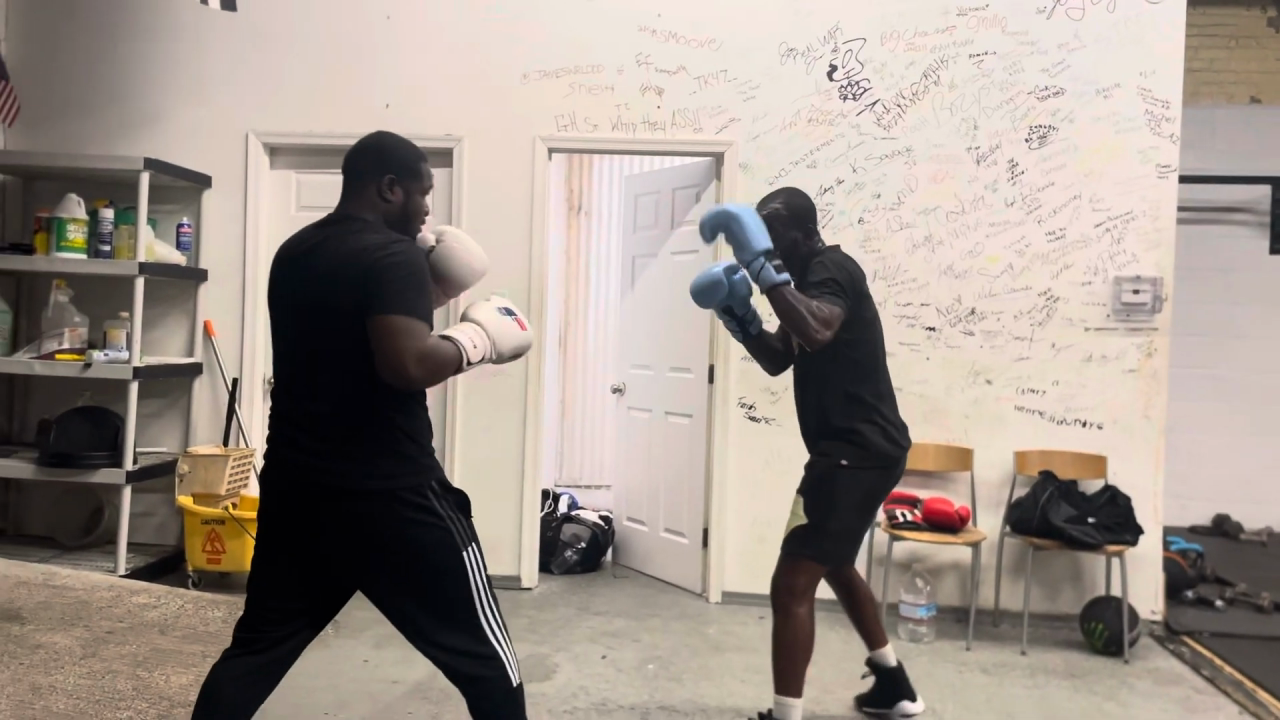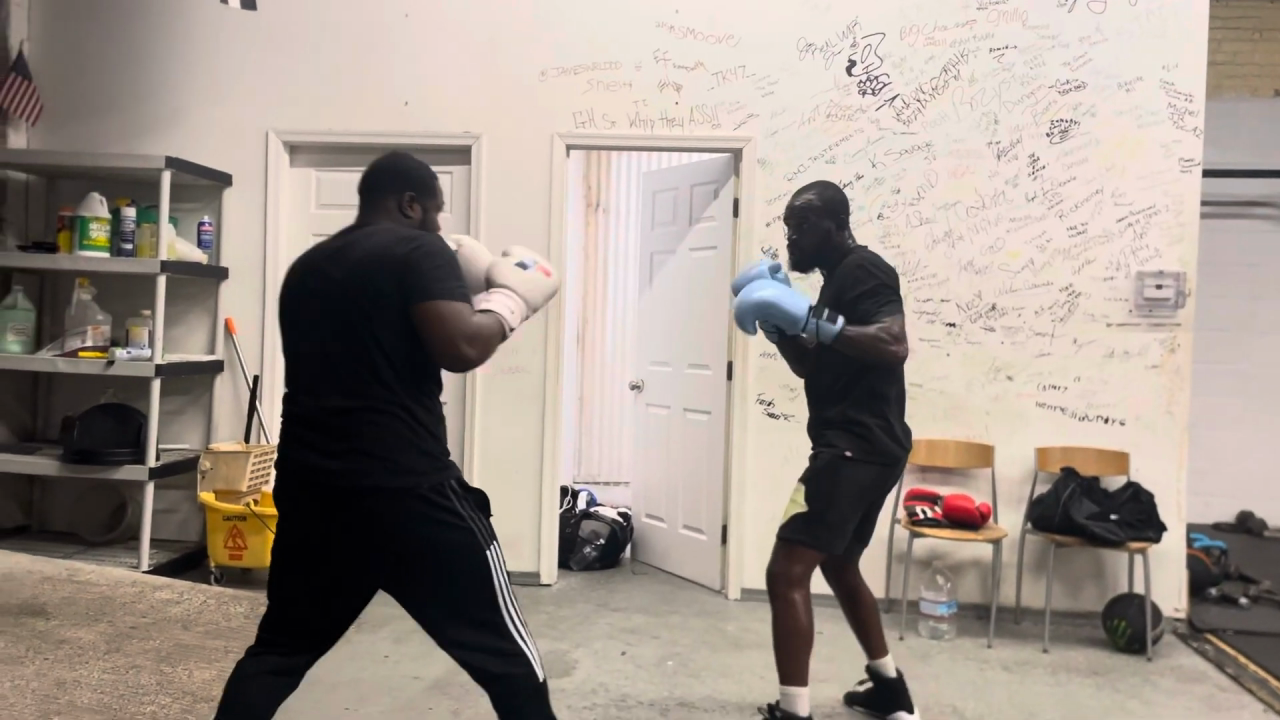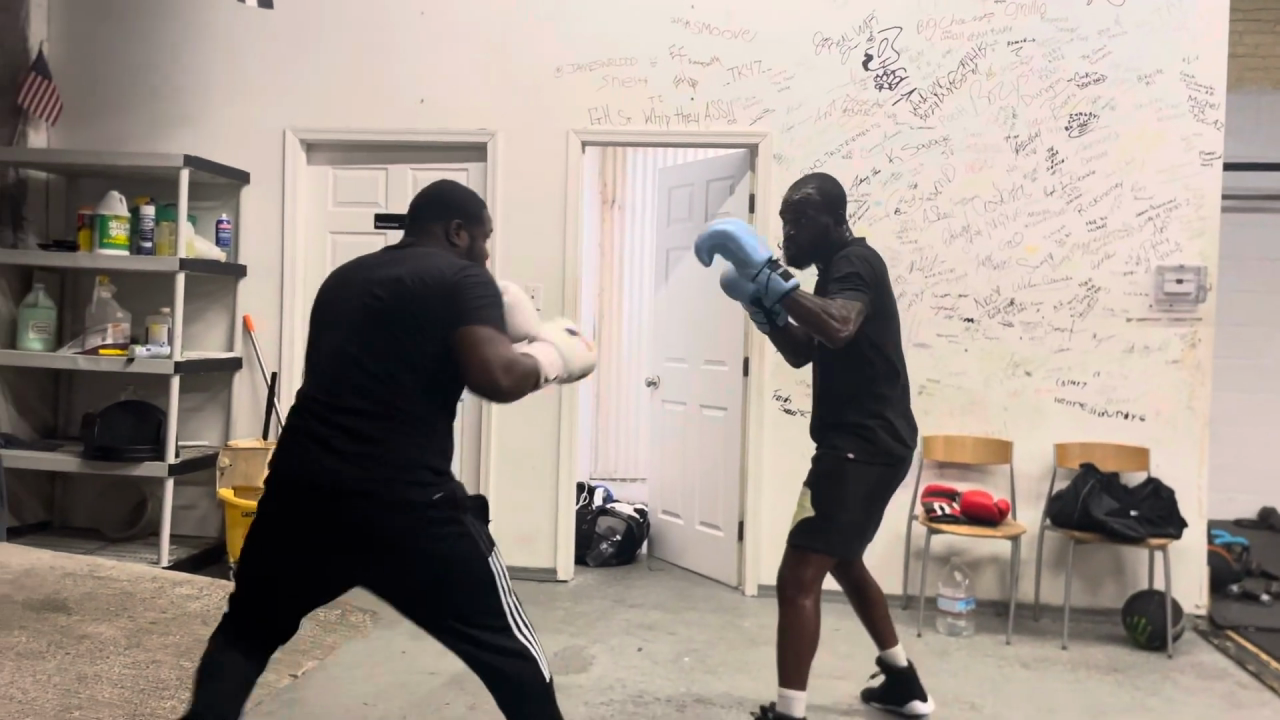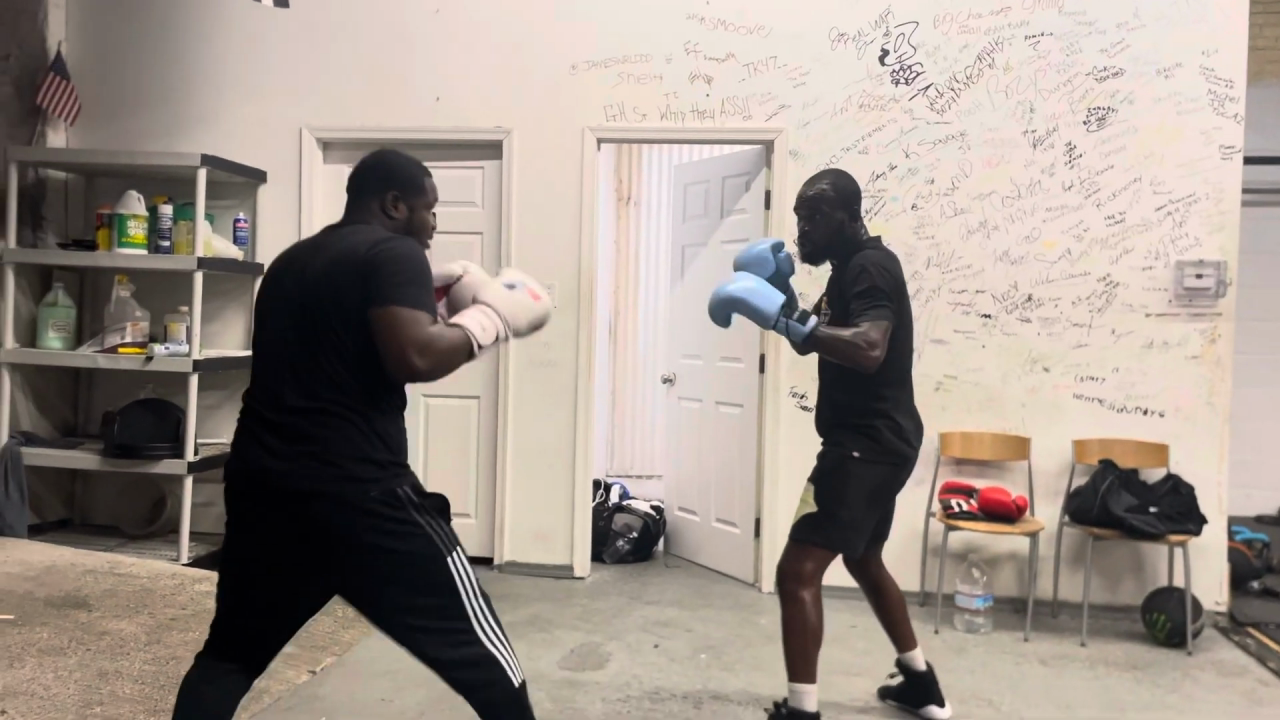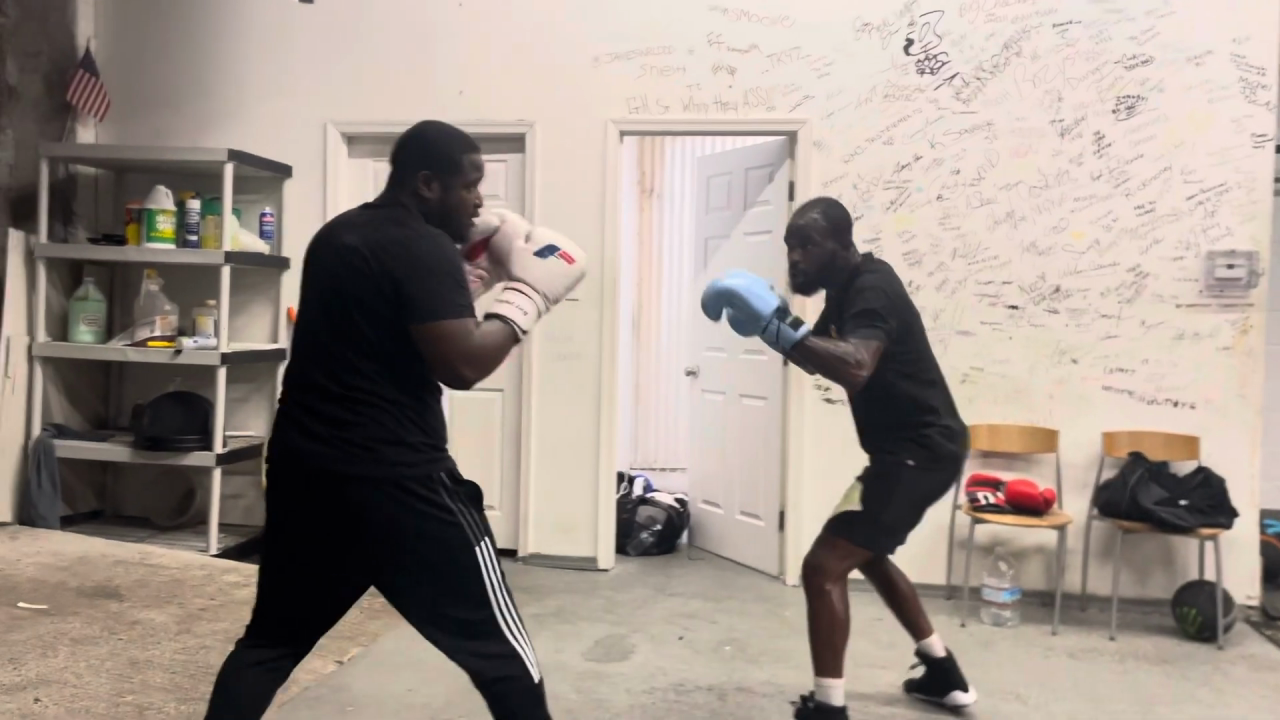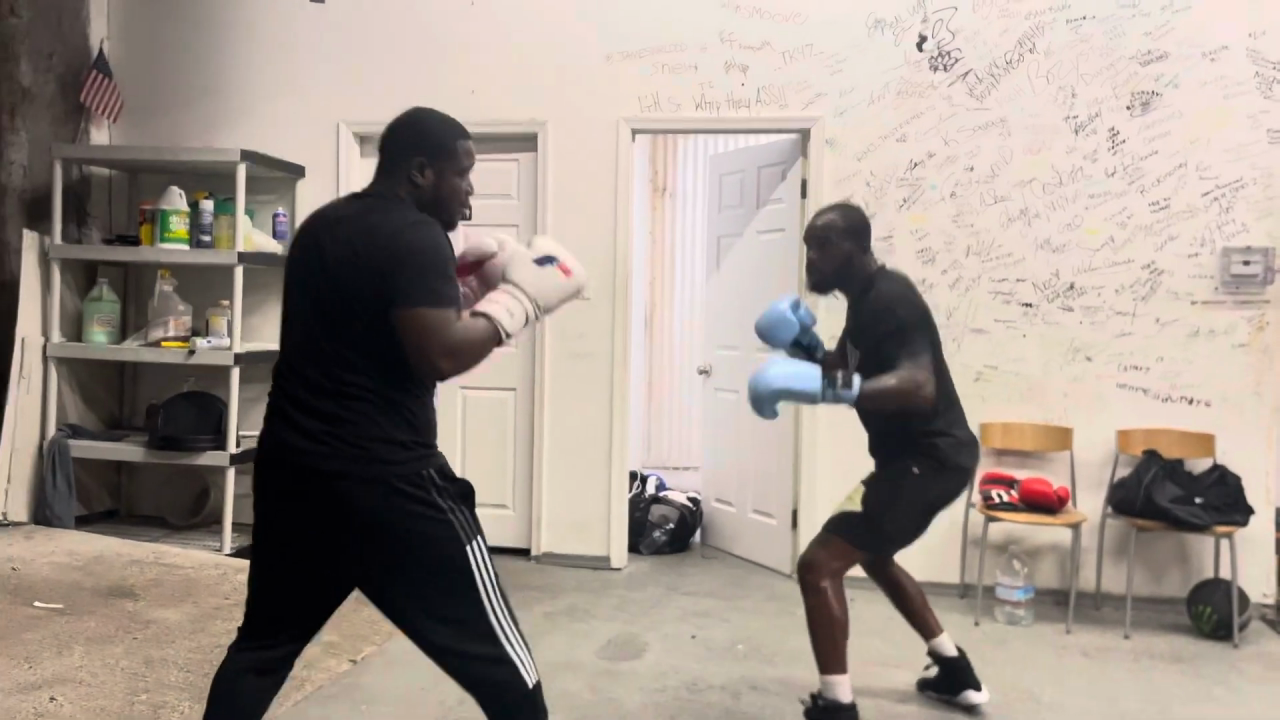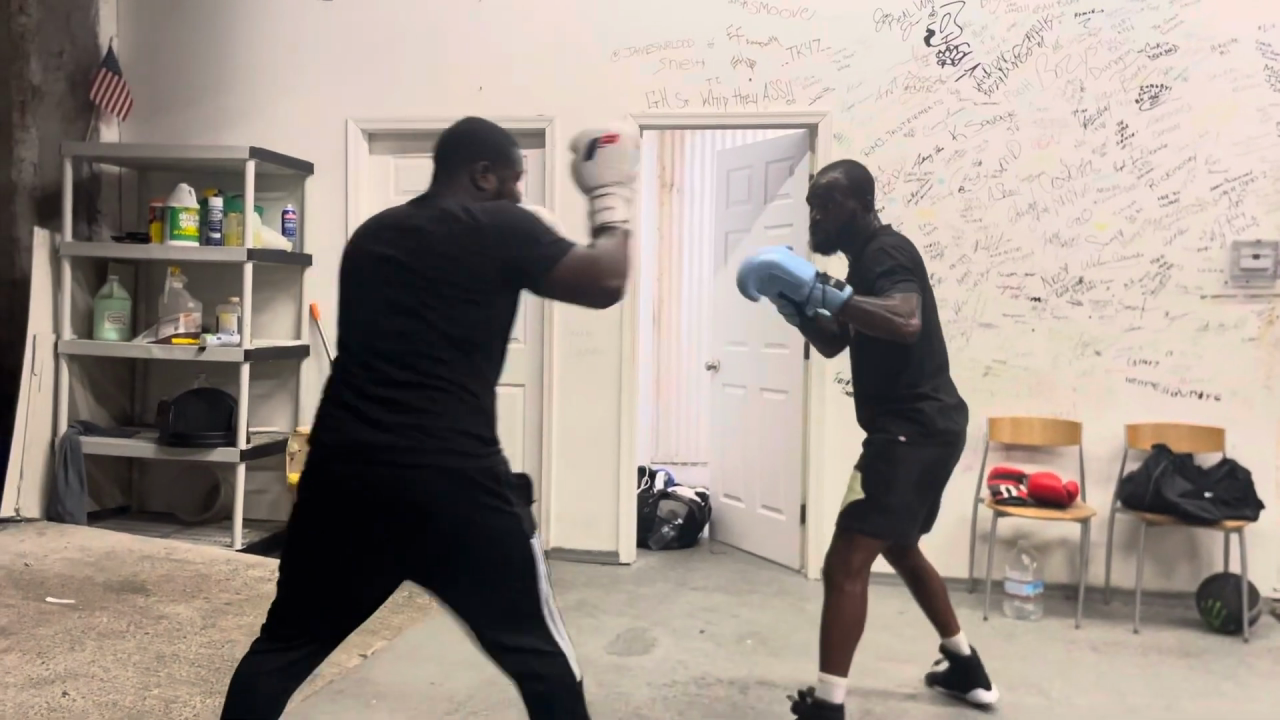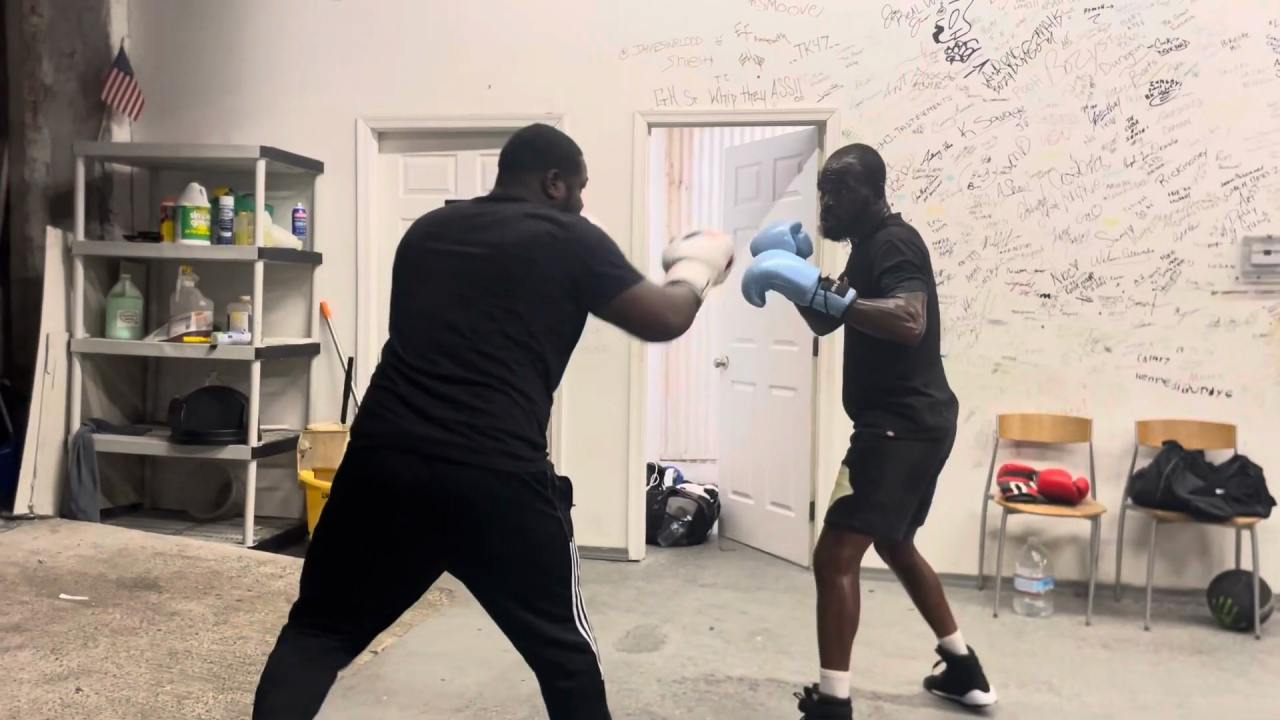
dt=0.3s
person 1, frame 1
left shoulder: (294, 253)
right shoulder: (390, 255)
right elbow: (408, 366)
left wrist: (425, 294)
right wrist: (479, 336)
left hip: (296, 486)
right hip: (391, 492)
left knee: (258, 647)
right knee: (482, 657)
person 1, frame 2
left shoulder: (306, 268)
right shoulder: (418, 252)
right elbow: (461, 348)
right wrist: (511, 297)
left hip: (309, 485)
right hip: (406, 488)
left knee: (281, 647)
right knee: (505, 654)
person 1, frame 3
left shoulder: (344, 278)
right shoulder: (461, 279)
right elbow: (495, 378)
right wrist: (554, 356)
left hip: (304, 486)
right hip: (408, 501)
left knee: (245, 635)
right knee: (510, 654)
person 1, frame 4
left shoulder: (289, 263)
right shoulder: (391, 254)
right elbow: (413, 358)
left wrist: (427, 311)
right wrist: (489, 317)
left hip: (261, 485)
right hip: (362, 495)
left knee: (232, 649)
right knee: (478, 655)
person 1, frame 5
left shoulder: (336, 235)
right shoulder: (424, 249)
right elbow: (460, 364)
left wrist: (461, 284)
right wrist: (528, 292)
left hip: (303, 471)
right hip: (396, 481)
left knee: (271, 640)
right knee: (498, 652)
person 1, frame 6
left shoulder: (321, 225)
right shoulder: (413, 237)
right elbow: (439, 355)
left wrist: (454, 284)
right wrist: (520, 296)
left hip: (292, 468)
right hip: (388, 479)
left knee: (263, 643)
right knee: (495, 658)
person 1, frame 7
left shoulder: (372, 235)
right shoulder: (493, 226)
right elbow: (604, 283)
right wrist: (613, 195)
left hip: (342, 465)
right hip: (450, 473)
left knee: (288, 642)
right knee: (539, 652)
person 1, frame 8
left shoulder: (426, 231)
right shoulder: (569, 239)
right elbow: (660, 320)
right wrist: (700, 261)
left hip: (384, 459)
right hip: (497, 475)
left knee: (316, 636)
right knee: (563, 647)
person 2, frame 1
left shoulder: (833, 271)
right shoulder: (816, 276)
left elbow: (814, 332)
right elbow: (777, 358)
left wrist: (761, 266)
right wrist: (737, 313)
left hip: (853, 453)
right hip: (868, 450)
left knee: (792, 585)
right knee: (837, 566)
person 2, frame 2
left shoulder: (865, 270)
right shoulder: (838, 277)
left elbow: (893, 347)
right elbow: (808, 365)
left wrist: (816, 318)
right wrist: (777, 320)
left hip: (857, 447)
right hip: (862, 447)
left knee: (787, 571)
right knee: (838, 564)
person 2, frame 3
left shoulder: (855, 263)
right shoulder: (839, 267)
left elbow: (837, 327)
right elbow: (803, 352)
left wrist: (768, 276)
right wrist: (762, 307)
left hip: (860, 446)
right hip: (873, 443)
left knee: (798, 577)
right knee: (844, 560)
person 2, frame 4
left shoulder: (871, 266)
right shoulder: (852, 266)
left elbow: (868, 351)
right elbow: (811, 341)
left wrist: (783, 315)
right wrist: (779, 291)
left hip: (865, 444)
right hip: (881, 442)
left knee: (797, 571)
right knee: (864, 559)
person 2, frame 5
left shoulder: (872, 288)
right shoulder: (848, 285)
left elbow: (854, 369)
right elbow: (819, 359)
left wrist: (777, 324)
right wrist: (769, 321)
left hip: (919, 450)
right hip: (915, 446)
left knee: (824, 567)
right knee: (869, 554)
right ankle: (944, 673)
person 2, frame 6
left shoulder: (889, 298)
right shoulder: (865, 299)
left elbow: (919, 387)
right elbow: (846, 372)
left wrist: (825, 383)
right wrist: (803, 346)
left hip: (927, 460)
right hip: (929, 456)
left knee: (818, 565)
right knee: (874, 554)
right ankle: (956, 672)
person 2, frame 7
left shoulder: (887, 252)
right shoulder: (867, 258)
left elbow: (905, 322)
right elbow: (833, 342)
left wrist: (821, 288)
right wrist: (795, 301)
left hip: (911, 430)
right hip: (925, 427)
left knee: (846, 564)
right knee: (900, 547)
right ankle: (966, 669)
person 2, frame 8
left shoulder: (894, 245)
right shoulder: (871, 247)
left elbow: (910, 323)
right elbow: (827, 322)
left wrist: (820, 290)
right wrist: (800, 279)
left hip: (900, 426)
right hip: (917, 423)
left knee: (835, 556)
right knee: (895, 545)
right ankle: (964, 669)
